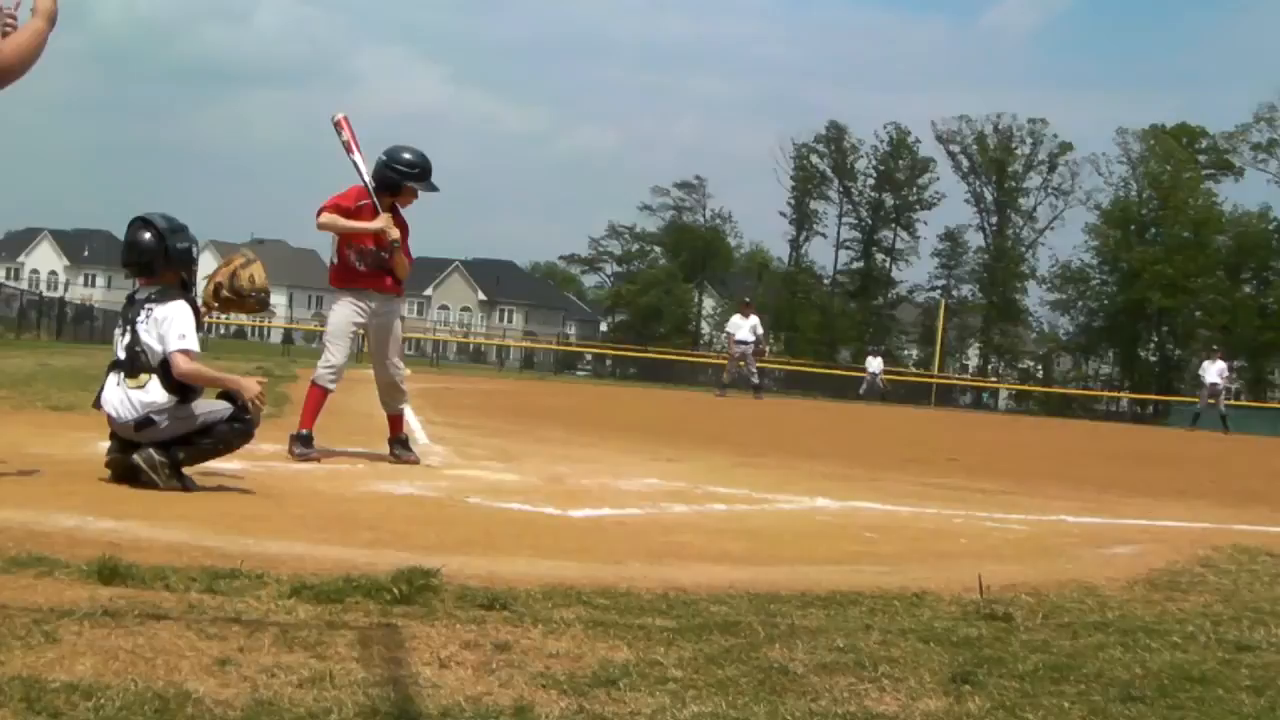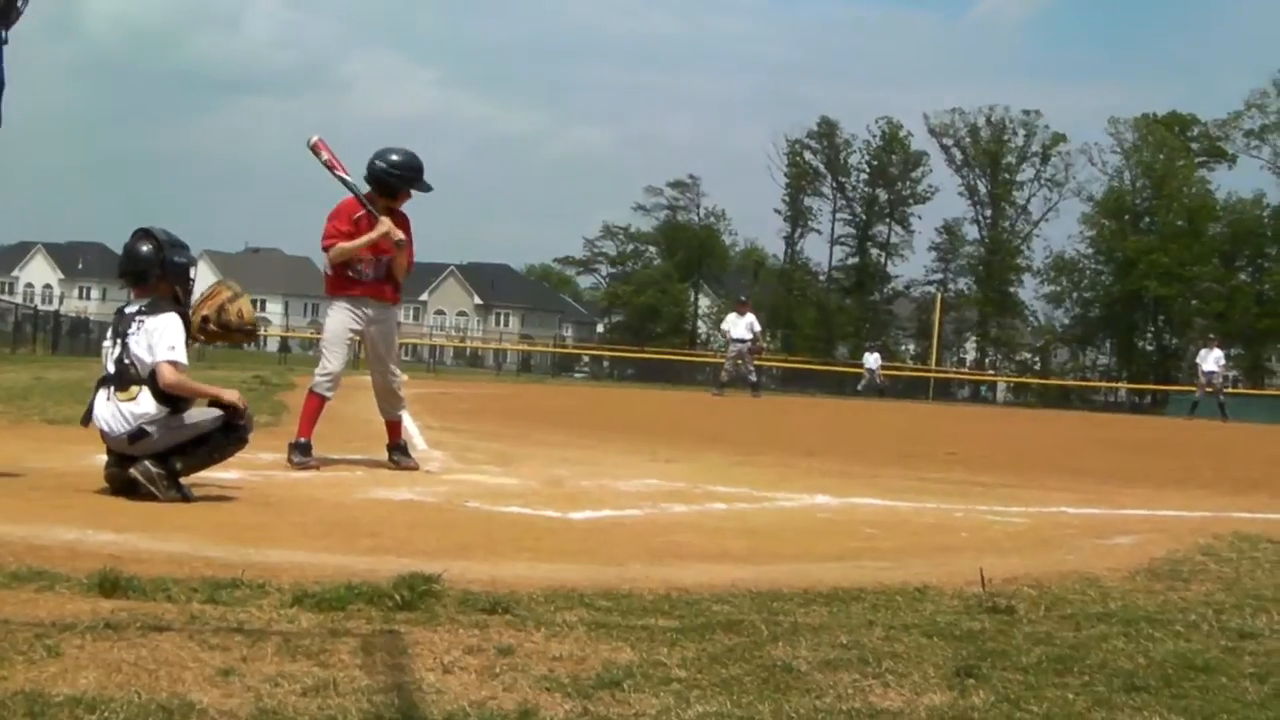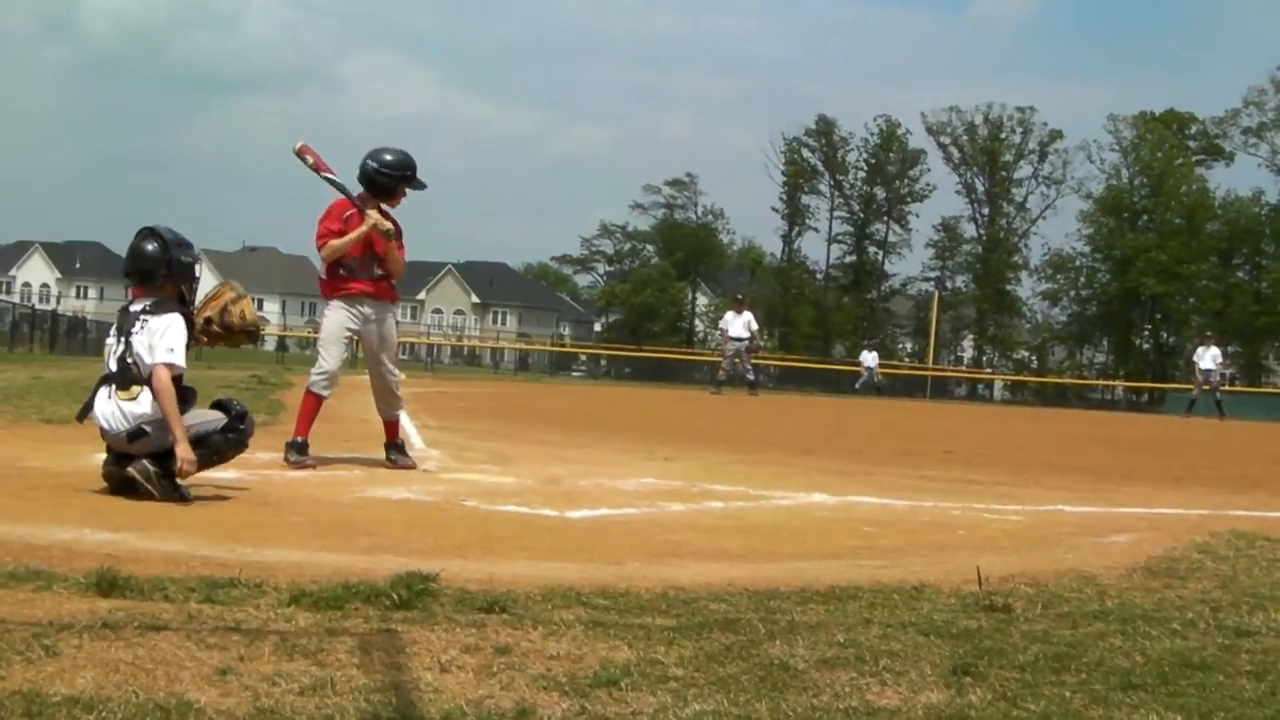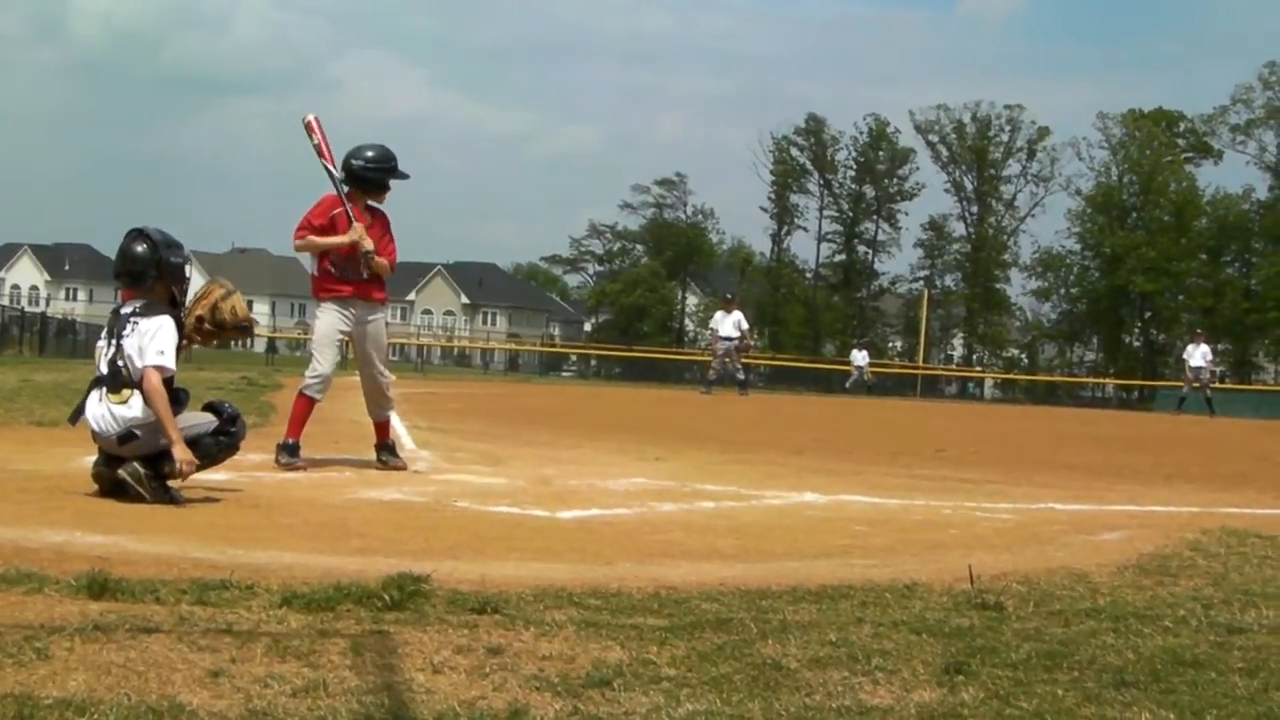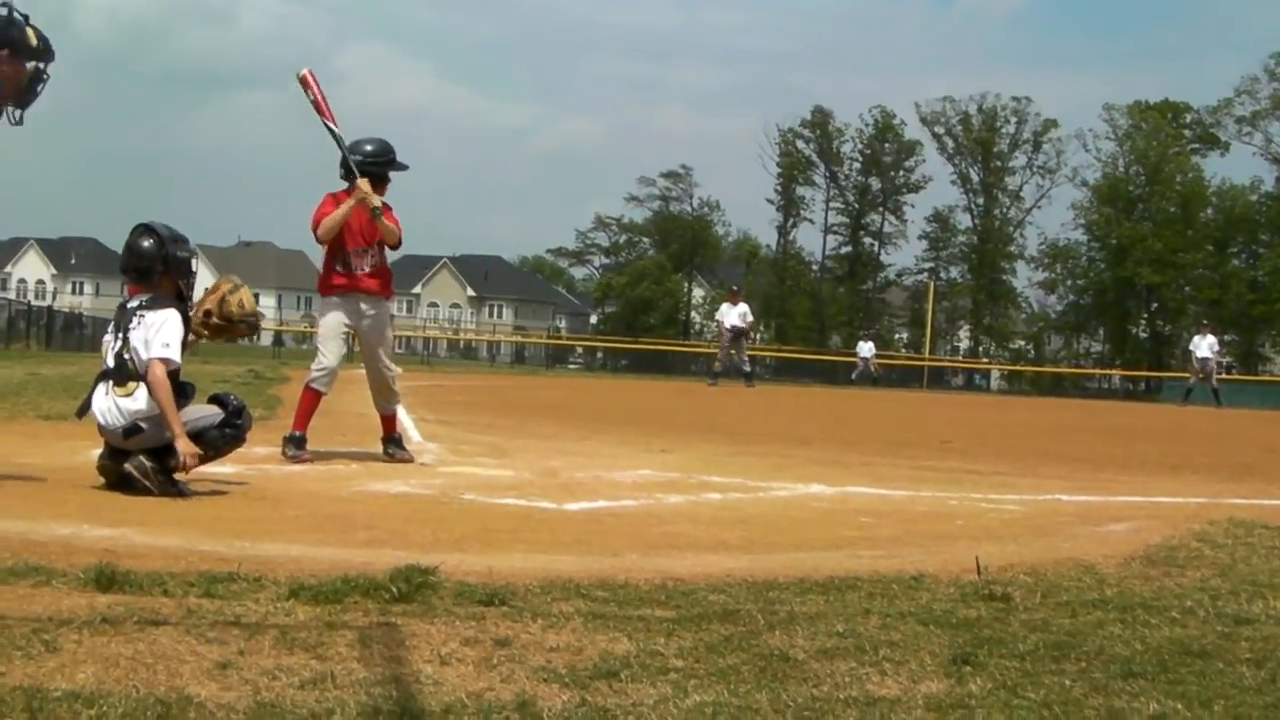
dt=0.7s
person 1, frame 1
left shoulder: (398, 222)
right shoulder: (357, 198)
left elbow: (403, 273)
right elbow: (323, 220)
left wrist: (395, 246)
right wrist: (370, 226)
left hip: (387, 302)
right hip: (350, 296)
left knee: (392, 372)
right knee: (332, 362)
left ankle: (398, 440)
right ankle: (302, 436)
person 1, frame 2
left shoulder: (399, 221)
right shoulder: (350, 208)
left elbow: (400, 276)
right elbow: (333, 254)
left wrist: (399, 247)
right wrist: (374, 235)
left hip: (383, 308)
right hip: (347, 303)
left knee: (389, 378)
right knee: (330, 370)
left ankle: (396, 447)
right ankle: (301, 444)
person 1, frame 3
left shoulder: (390, 223)
right shoulder: (342, 208)
left elbow: (397, 271)
right elbow: (325, 253)
left wrist: (388, 239)
right wrist: (363, 230)
left hip: (381, 307)
right hip: (343, 303)
left knee: (387, 377)
right knee: (326, 369)
left ankle: (394, 446)
right ankle: (297, 444)
person 1, frame 4
left shoulder: (380, 219)
right shoulder: (331, 205)
left elbow: (387, 270)
right elbow: (300, 242)
left wrist: (369, 253)
right wrist: (345, 238)
left hip: (371, 309)
right hip: (334, 305)
left knee: (378, 379)
right knee: (320, 372)
left ankle: (385, 447)
right ankle: (289, 445)
person 1, frame 5
left shoulder: (382, 208)
right shoulder: (335, 201)
left elbow: (395, 239)
right elbow: (321, 233)
left wrist: (376, 210)
right wrist: (354, 201)
left hip: (376, 302)
right hip: (338, 298)
left knee: (383, 372)
right knee: (326, 364)
left ankle: (391, 440)
right ankle: (295, 438)
person 2, frame 1
left shoulder: (134, 302)
right shoulder: (175, 306)
right elbow: (183, 367)
right wrist: (239, 383)
left hip: (118, 414)
right hip: (148, 417)
right knee: (245, 416)
left ankle: (125, 450)
right ankle: (161, 458)
person 2, frame 2
left shoulder: (123, 315)
right shoulder: (166, 317)
right elbow: (168, 378)
right wrist: (220, 393)
left hip: (111, 429)
right hip: (140, 430)
right knee: (237, 420)
left ankle: (123, 463)
right ankle: (159, 471)
person 2, frame 3
left shoulder: (127, 314)
right shoulder: (169, 318)
right elbow: (161, 380)
right wrist: (181, 441)
left hip: (111, 425)
right hip: (139, 427)
right knee: (239, 424)
left ankle: (121, 461)
right ankle: (156, 469)
person 2, frame 4
left shoulder: (119, 316)
right shoulder: (160, 320)
right elbow: (152, 382)
right wrist: (177, 443)
left hip: (102, 428)
right hip: (130, 430)
left knee: (176, 400)
right knee: (230, 427)
left ankle: (111, 464)
right ankle: (147, 473)
person 2, frame 5
left shoulder: (126, 309)
right shoulder: (166, 313)
right elbow: (156, 374)
right wrist: (179, 437)
left hip: (108, 421)
right hip: (136, 424)
right knee: (237, 418)
left ankle: (117, 458)
right ankle: (152, 466)
